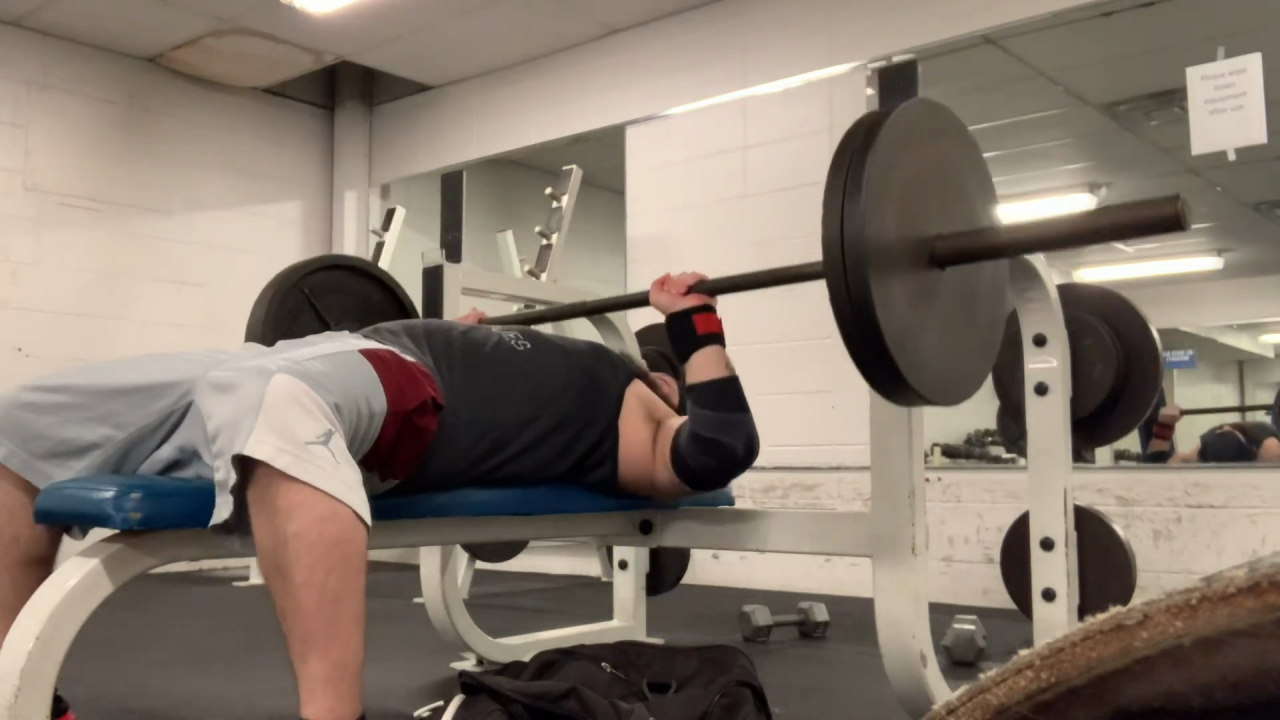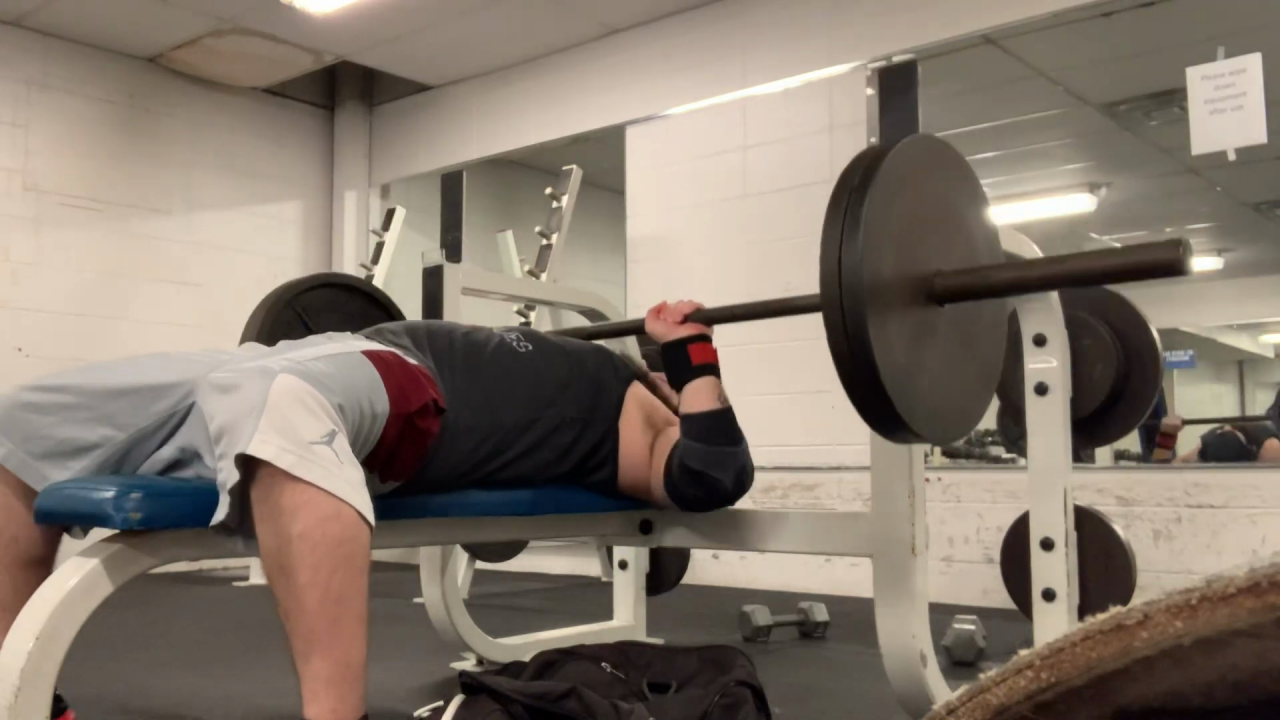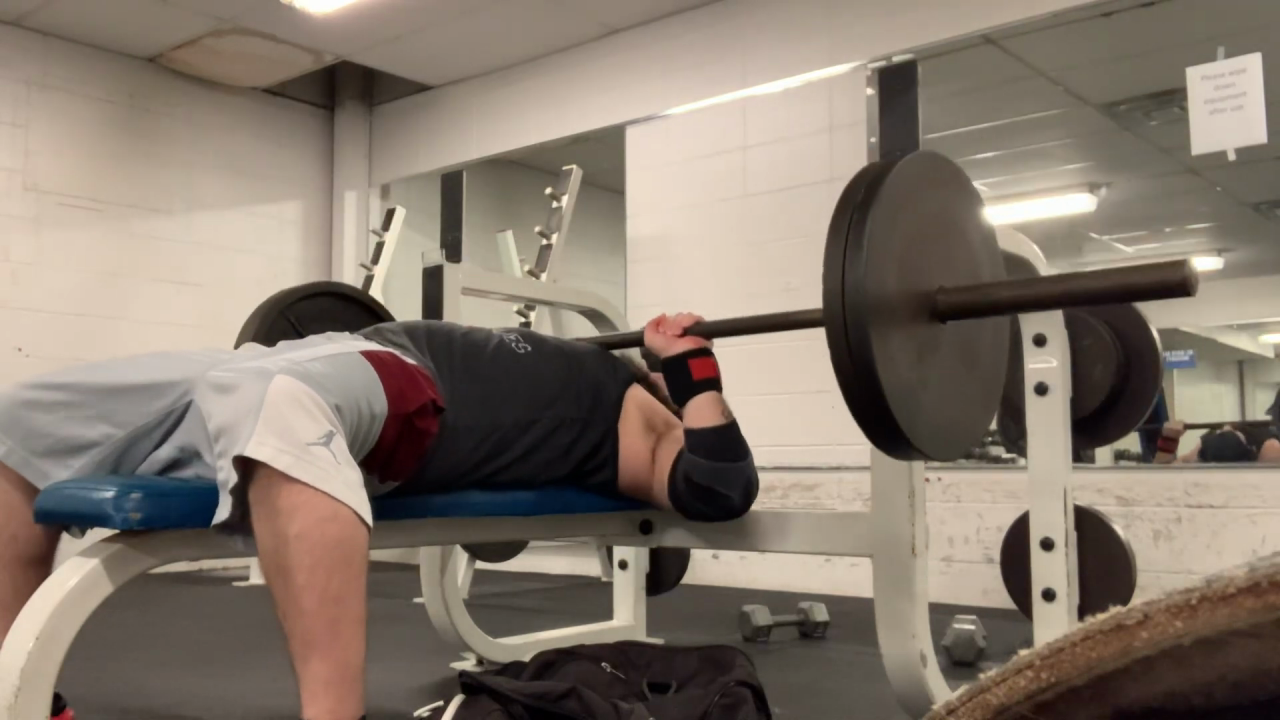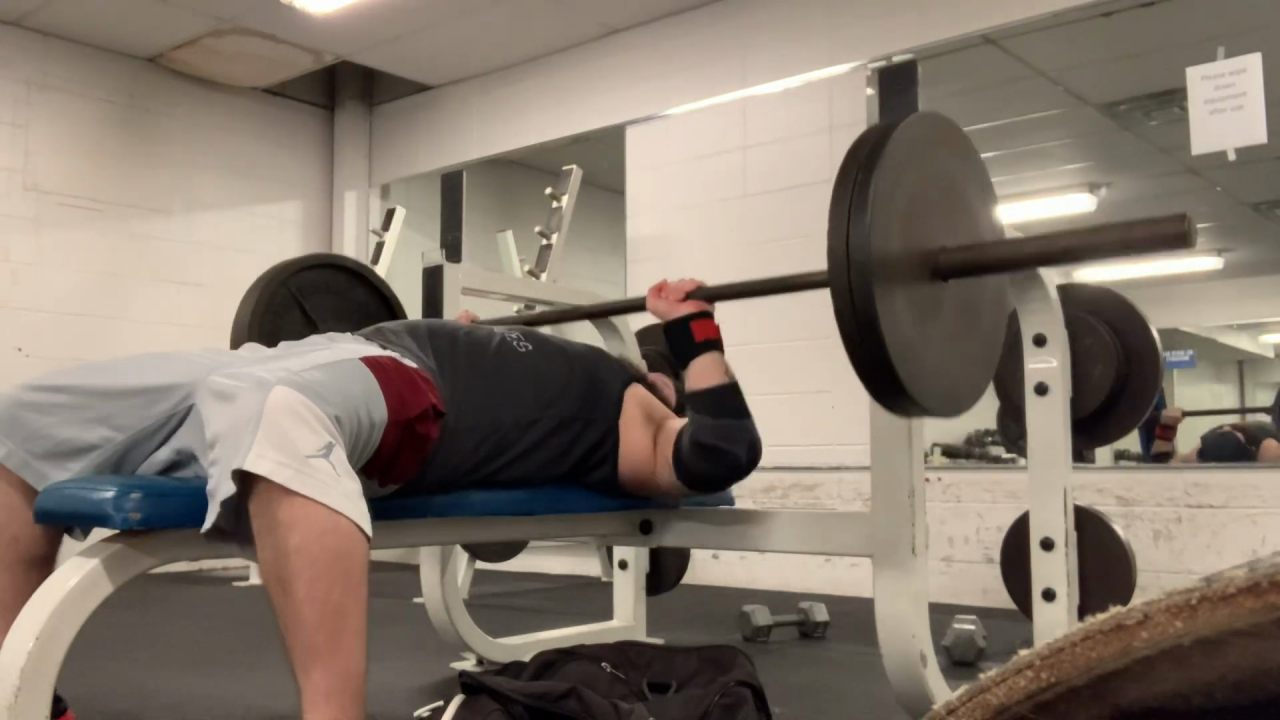
dt=0.2s
person 1, frame 1
left shoulder: (650, 437)
right shoulder: (588, 384)
left elbow: (722, 448)
left wrist: (695, 323)
right wrist: (456, 337)
left knee: (273, 411)
person 1, frame 2
left shoulder: (647, 435)
right shoulder: (598, 386)
left elbow: (715, 476)
left wrist: (691, 346)
right wrist: (461, 352)
left knee: (274, 407)
person 1, frame 3
left shoulder: (651, 435)
right shoulder: (601, 385)
left elbow: (721, 487)
left wrist: (692, 360)
right wrist: (485, 357)
left knee: (271, 410)
person 1, frame 4
left shoulder: (650, 435)
right shoulder: (576, 388)
left elbow: (726, 451)
left wrist: (692, 327)
right wrist: (449, 341)
left knee: (270, 419)
